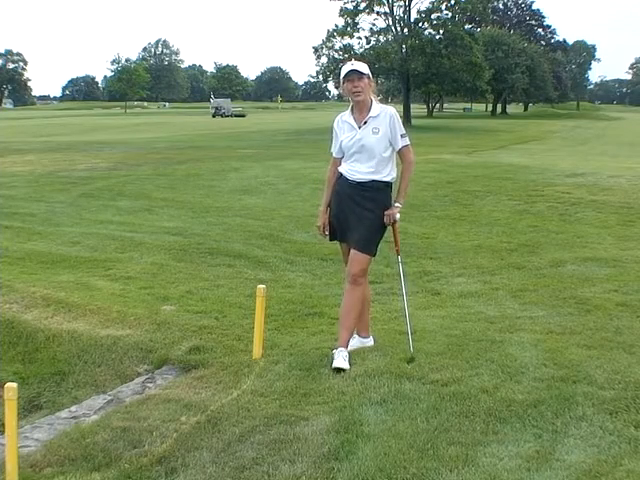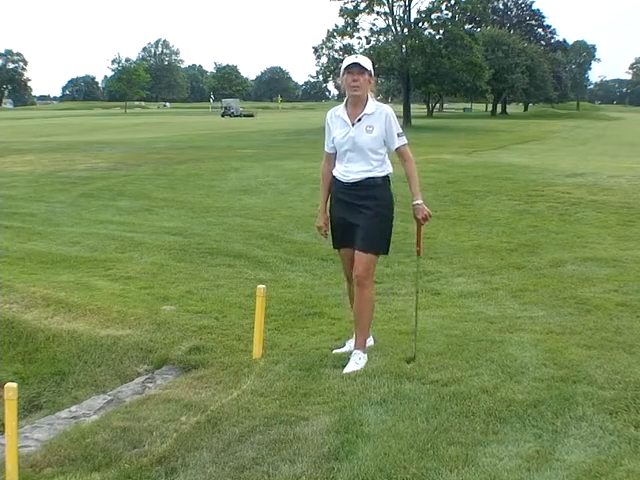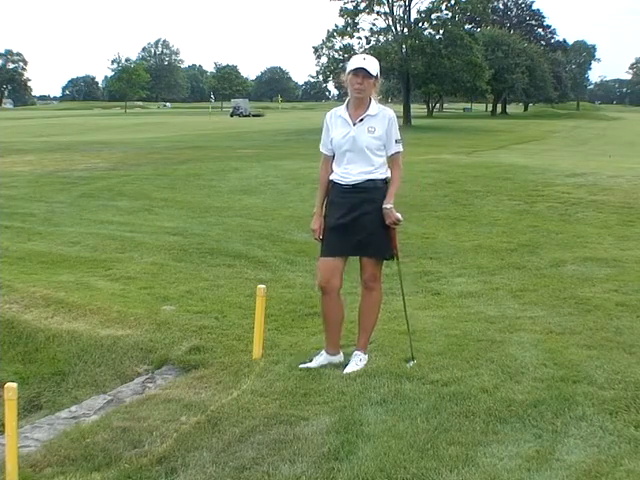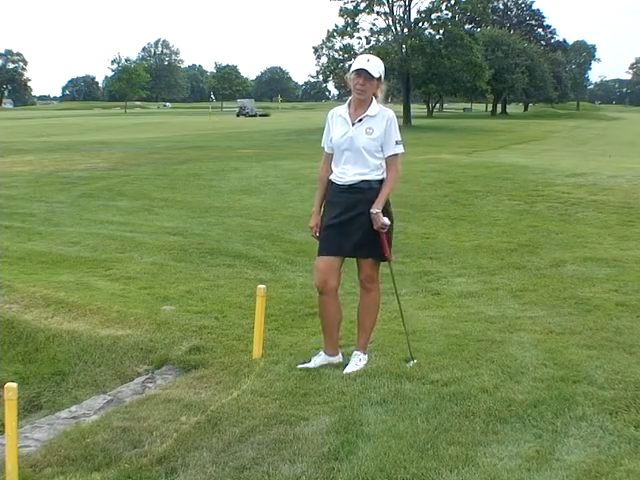
dt=0.7s
person 1, frame 1
left shoulder: (388, 115)
right shoulder: (341, 121)
left elbow: (408, 159)
left wrist: (397, 203)
right wrist: (324, 208)
left hip: (375, 198)
right hip: (344, 196)
left knee: (355, 273)
right knee: (354, 271)
left ankle: (341, 347)
right ankle: (363, 335)
person 1, frame 2
left shoulder: (383, 113)
right shoulder: (333, 116)
left elbow: (406, 157)
right elbow: (328, 164)
left wrist: (417, 200)
right wrist: (322, 208)
left hip: (374, 196)
right hip: (342, 197)
left knee: (362, 276)
right knee: (350, 275)
left ankle: (360, 349)
right ankle: (363, 334)
person 1, frame 3
left shoulder: (386, 116)
right shoulder: (332, 117)
left elbow: (396, 165)
right elbow: (326, 167)
left wrist: (389, 204)
right wrist: (318, 212)
left hip: (373, 199)
right hip: (339, 200)
left knee: (371, 280)
right knee: (327, 283)
left ankle: (361, 351)
right ankle: (332, 351)
person 1, frame 4
left shoulder: (386, 117)
right shoulder: (334, 116)
left elbow: (393, 169)
right elbow: (326, 165)
left wrist: (378, 208)
right wrist: (316, 210)
left hip: (369, 200)
right hip: (337, 201)
left knee: (368, 281)
right knee: (324, 282)
left ankle: (360, 351)
right ankle: (330, 352)
